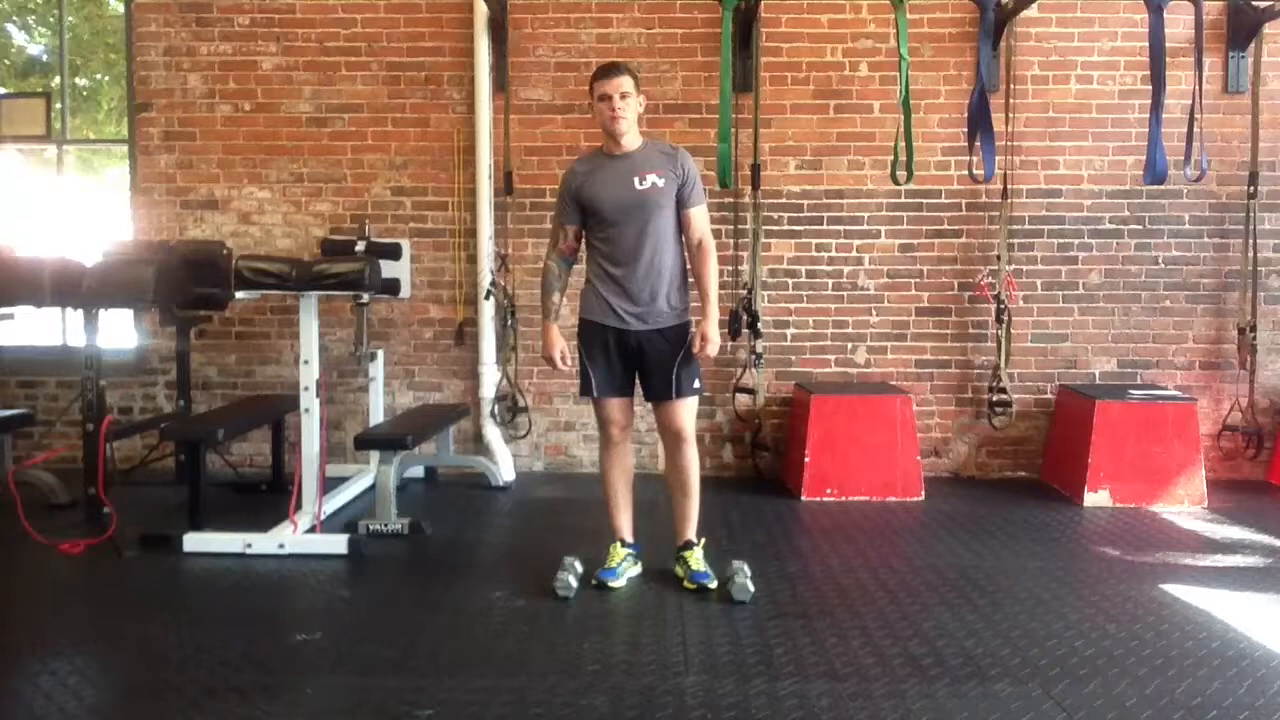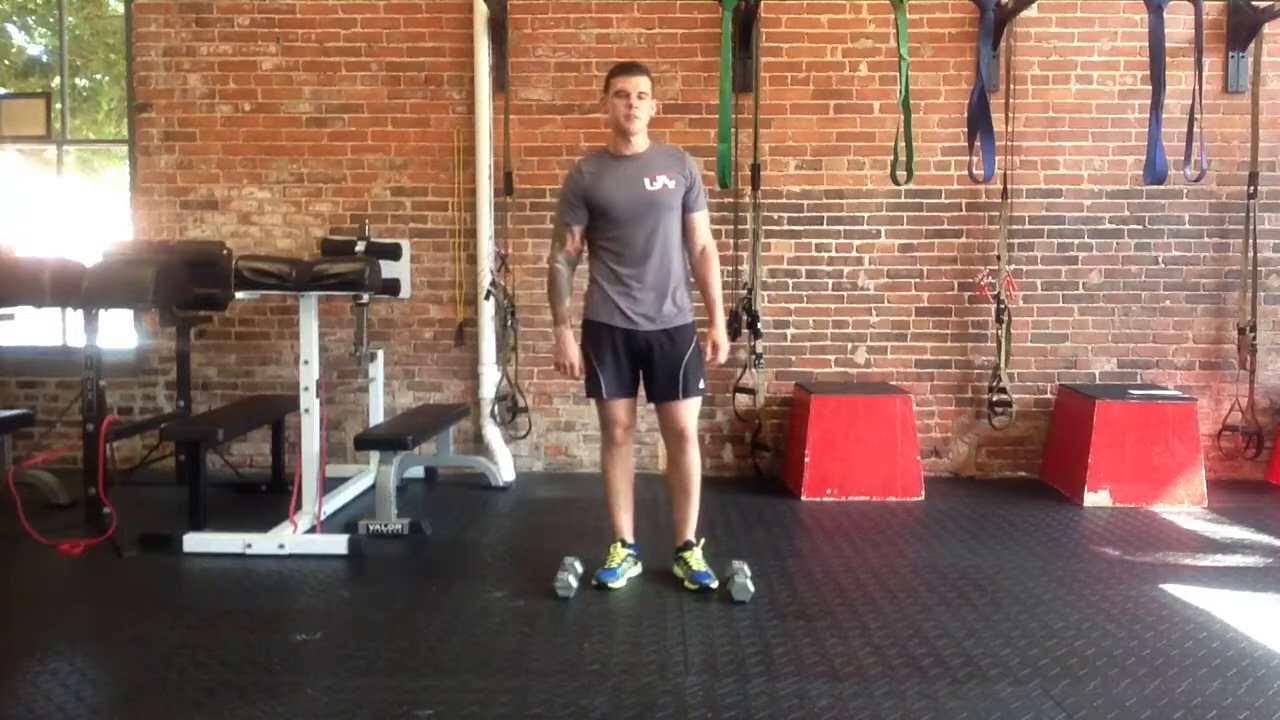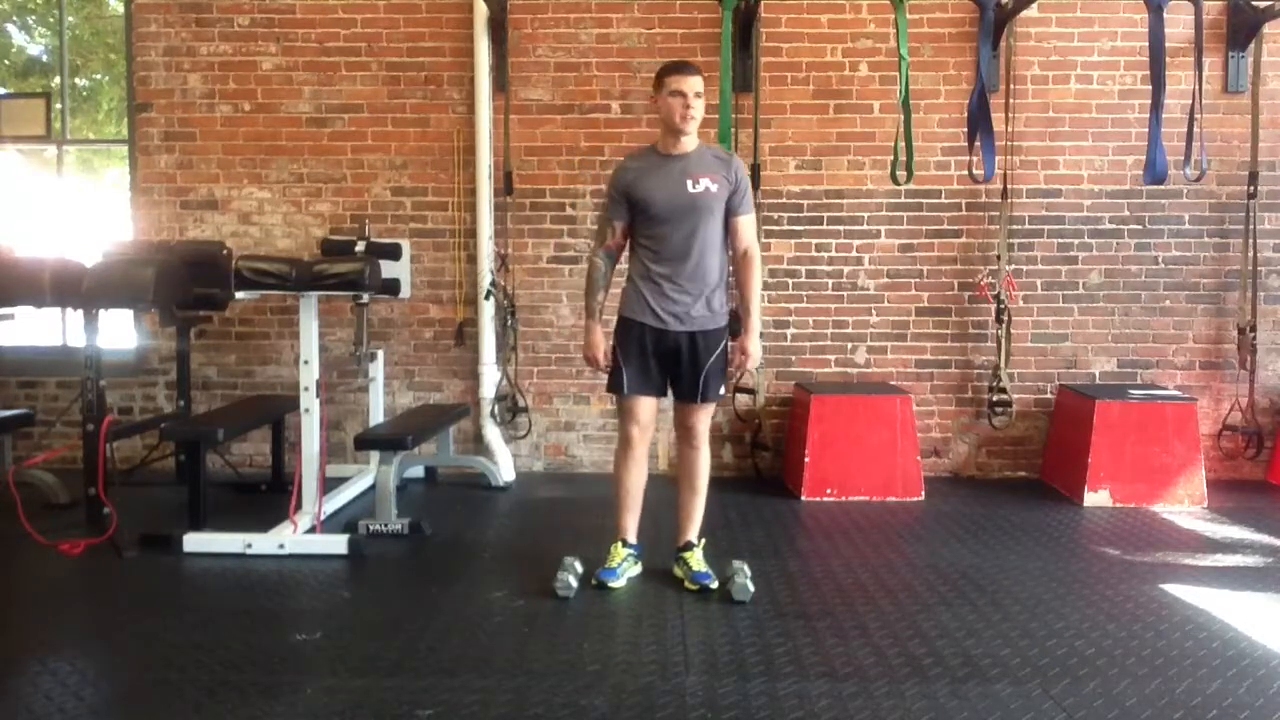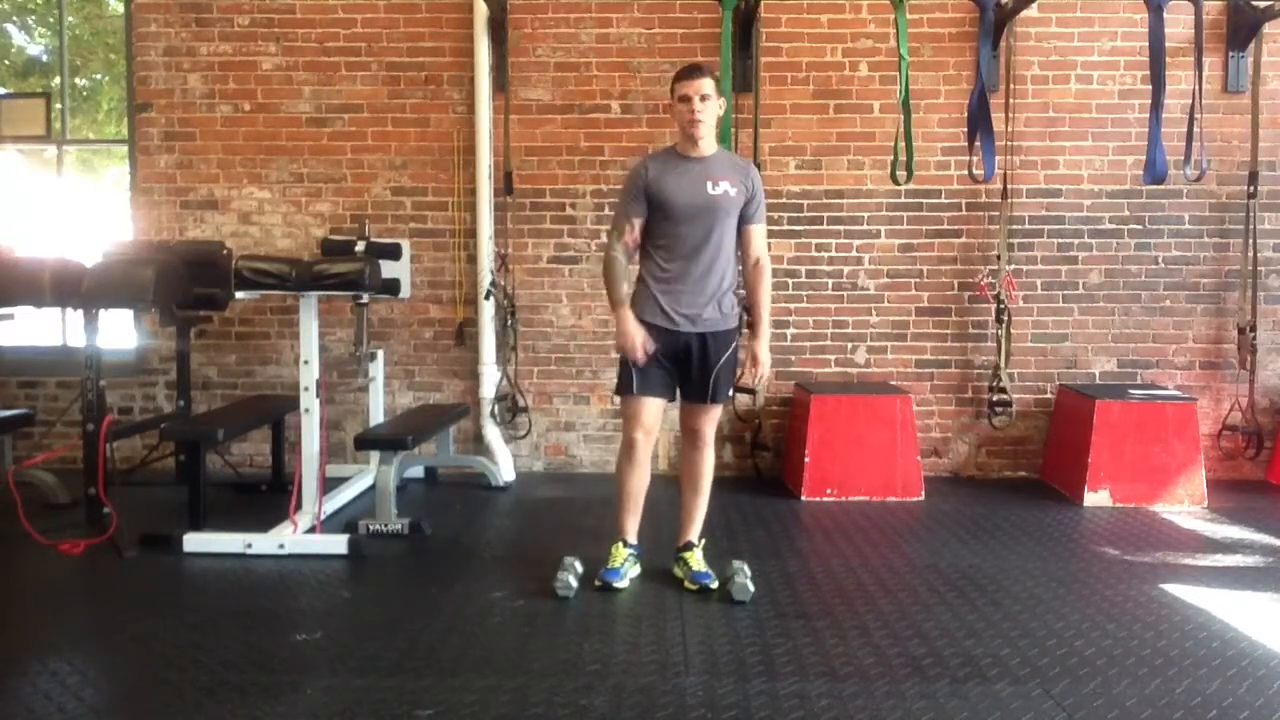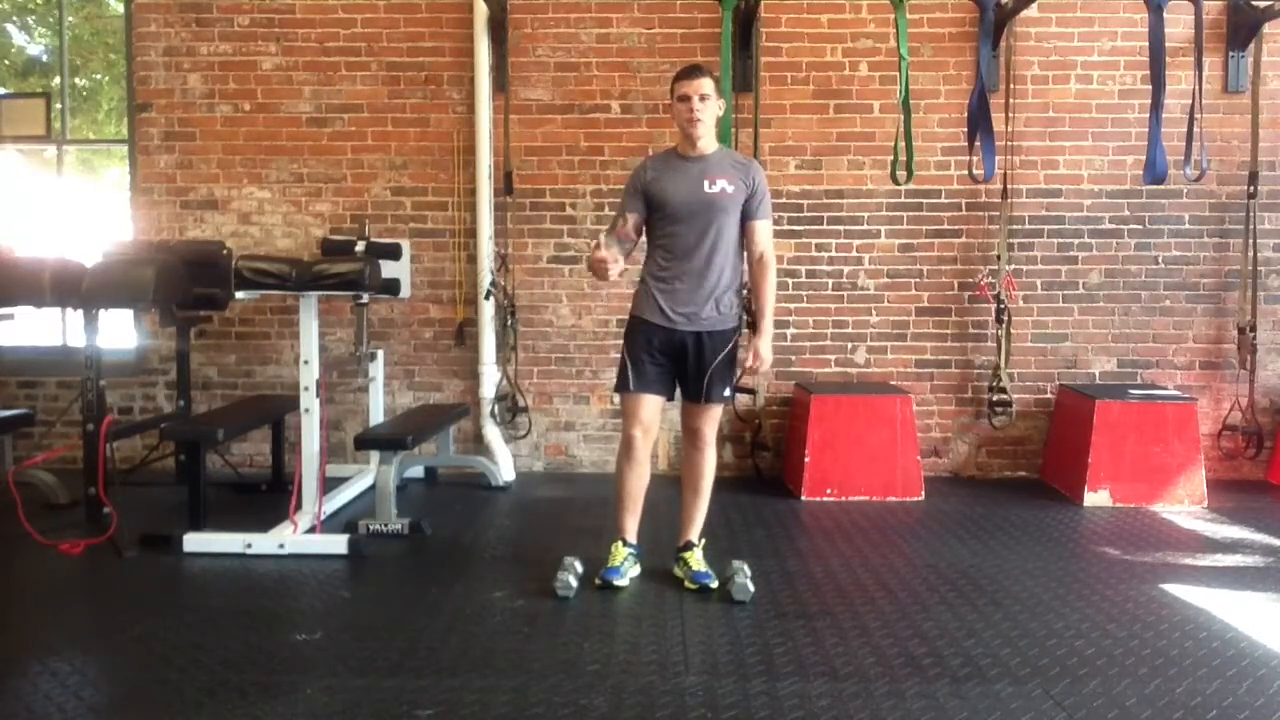
dt=1s
person 1, frame 1
left shoulder: (675, 162)
right shoulder: (580, 174)
left elbow: (701, 242)
right elbow: (560, 255)
left wrist: (710, 315)
right wrist: (550, 324)
left hip: (668, 323)
right hip: (603, 325)
left knee: (680, 432)
right knee: (614, 431)
left ankle: (688, 547)
right ankle: (624, 547)
person 1, frame 2
left shoulder: (681, 166)
right shoulder: (585, 175)
left elbow: (702, 248)
right elbow: (563, 258)
left wrist: (717, 320)
right wrist: (562, 332)
left hip: (672, 323)
right hip: (608, 325)
left knee: (683, 433)
right knee: (617, 432)
left ankle: (687, 548)
right ankle: (625, 548)
person 1, frame 3
left shoulder: (727, 168)
right shoulder: (630, 172)
left elbow: (746, 252)
right elbow: (605, 252)
left wrist: (751, 328)
right wrist: (592, 324)
left hip: (705, 324)
right hip: (641, 322)
left knee: (694, 433)
right knee: (634, 433)
left ankle: (689, 549)
right ankle: (626, 547)
person 1, frame 4
left shoulder: (743, 175)
right shoulder: (647, 172)
left elbow: (755, 260)
right elbow: (619, 250)
left wrist: (761, 335)
right wrist: (622, 315)
left hip: (715, 328)
right hip: (652, 325)
left knee: (699, 435)
right knee: (638, 434)
left ankle: (689, 549)
right ankle: (626, 548)
person 1, frame 5
left shoulder: (746, 173)
right shoulder: (650, 172)
left elbow: (761, 256)
right elbow: (620, 236)
left wrist: (764, 330)
right wrist: (603, 255)
left hip: (716, 326)
right hip: (652, 323)
left knee: (702, 434)
right knee: (638, 432)
left ankle: (690, 548)
right ankle: (626, 547)
